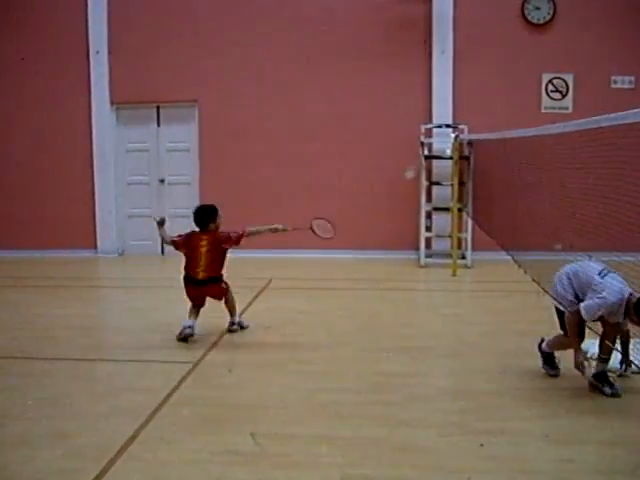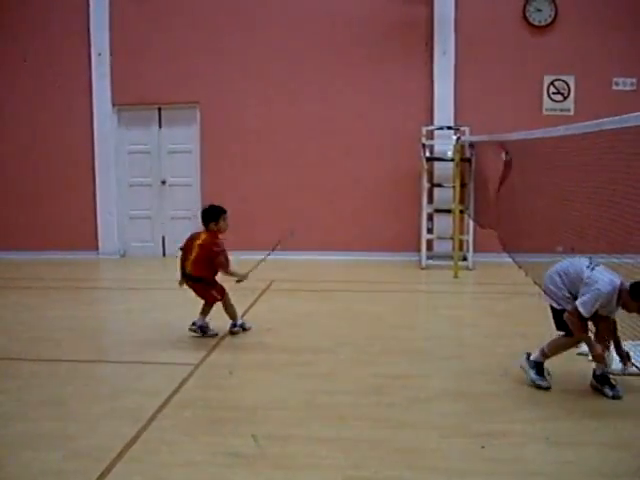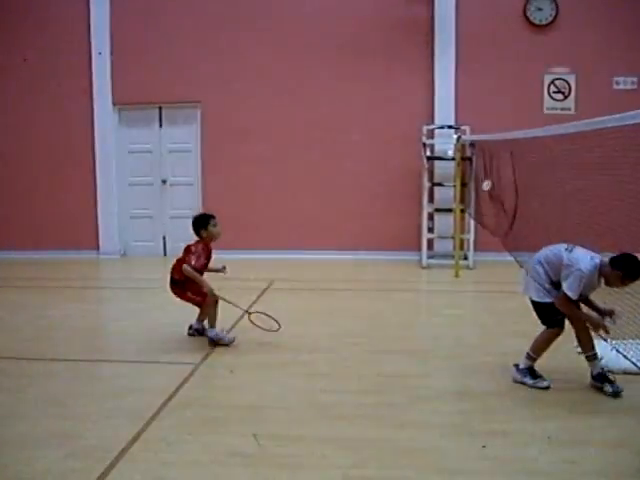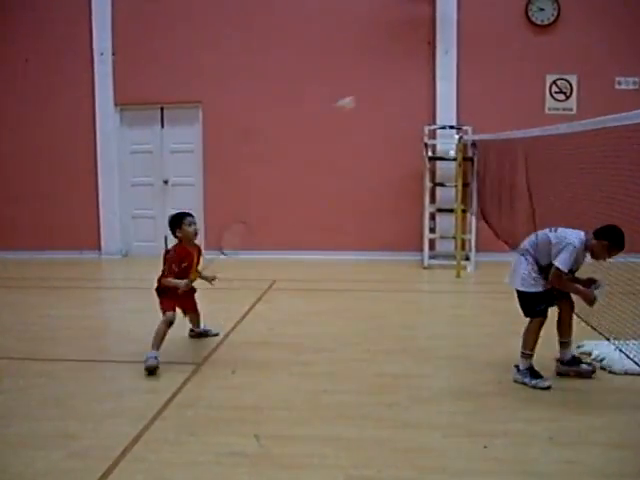
dt=0.2s
person 1, frame 1
right shoulder: (610, 300)
left elbow: (624, 330)
right elbow: (571, 316)
left wrist: (626, 356)
right wrist: (577, 351)
right hip: (566, 283)
left knee: (612, 326)
right knee: (576, 339)
left ankle: (599, 374)
right ankle: (546, 348)
person 1, frame 2
left shoulder: (620, 291)
right shoulder: (603, 291)
left elbow: (609, 319)
right elbow: (570, 315)
left wrist: (619, 349)
right wrist: (591, 345)
right hip: (558, 281)
left knee: (604, 324)
right knee: (576, 336)
left ankle: (600, 376)
right ankle: (534, 361)
person 1, frame 3
left shoulder: (600, 267)
right shoulder: (584, 270)
left elbow: (578, 294)
right elbow: (561, 301)
left wrist: (599, 310)
right wrist: (590, 319)
right hip: (540, 276)
left knee: (579, 322)
right knee: (556, 327)
left ankle: (597, 374)
right ankle: (523, 369)
person 1, frame 4
left shoulder: (582, 243)
right shoulder: (573, 244)
left elbow: (562, 274)
right elbow: (555, 278)
left wrist: (582, 282)
right wrist: (582, 292)
left hip: (543, 268)
right hip: (528, 269)
left knee: (567, 306)
right knee: (539, 316)
left ankle: (566, 359)
right ankle: (523, 369)
person 2, frame 1
left shoulder: (190, 237)
right shoulder: (221, 238)
left elbow: (168, 241)
right elbow: (246, 233)
left wrist: (160, 227)
right wrist: (272, 228)
left hip: (191, 282)
right hip: (210, 282)
left knee: (197, 304)
right knee: (226, 290)
left ankle: (188, 326)
right ankle: (235, 322)
person 2, frame 2
left shoulder: (196, 236)
right shoulder: (216, 244)
left elbow: (184, 255)
right elbow: (224, 269)
left wrist: (183, 276)
right wrist: (239, 275)
left hip: (190, 277)
right hip: (201, 280)
left knee: (212, 297)
right knee: (223, 296)
left ankle: (200, 324)
right ankle: (236, 324)
person 2, frame 3
left shoulder: (205, 247)
right shoulder: (201, 249)
right elbow: (185, 268)
left wrist: (217, 270)
right wrist: (203, 282)
left hip: (186, 281)
right hip: (181, 283)
left knee: (212, 298)
right knee: (210, 298)
left ankle: (196, 326)
right ankle: (213, 333)
person 2, frame 4
left shoulder: (196, 249)
right shoulder: (174, 252)
right elbow: (165, 279)
left wrist: (205, 277)
right wrist: (181, 283)
left hip: (185, 290)
right hip: (168, 291)
left knee: (194, 313)
right knee: (169, 317)
left ankle: (197, 329)
right ankle: (153, 355)
